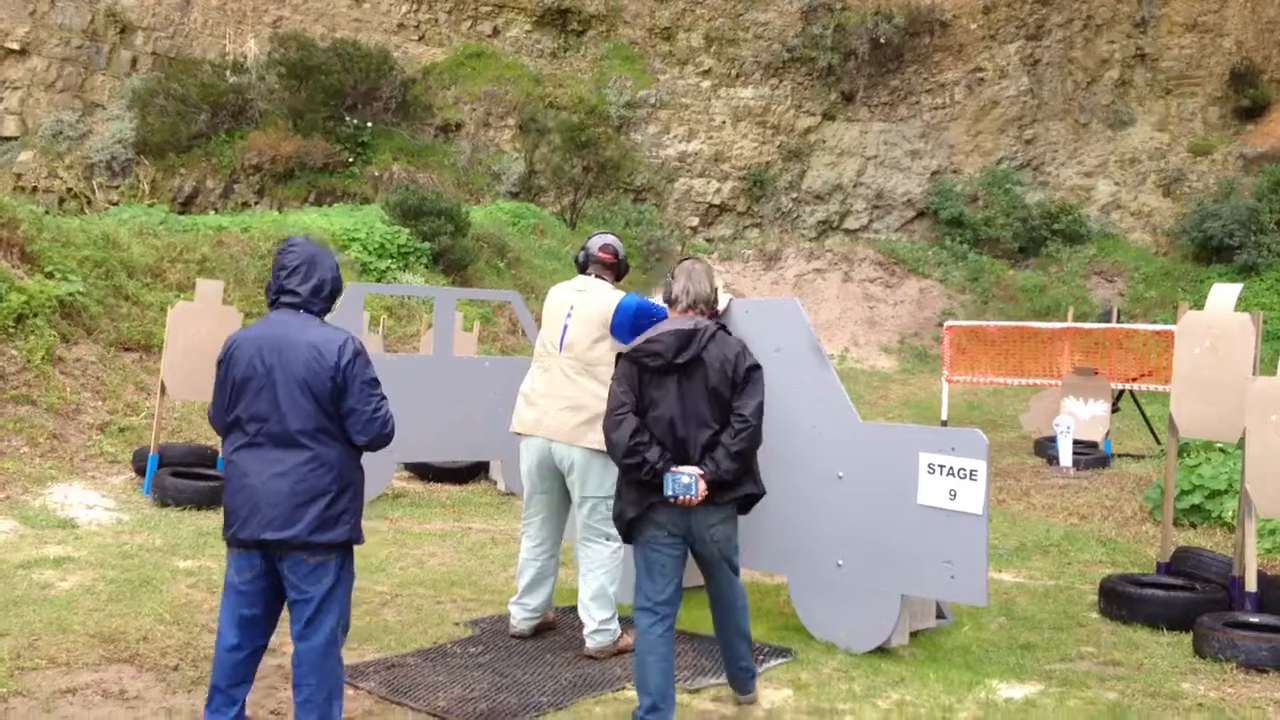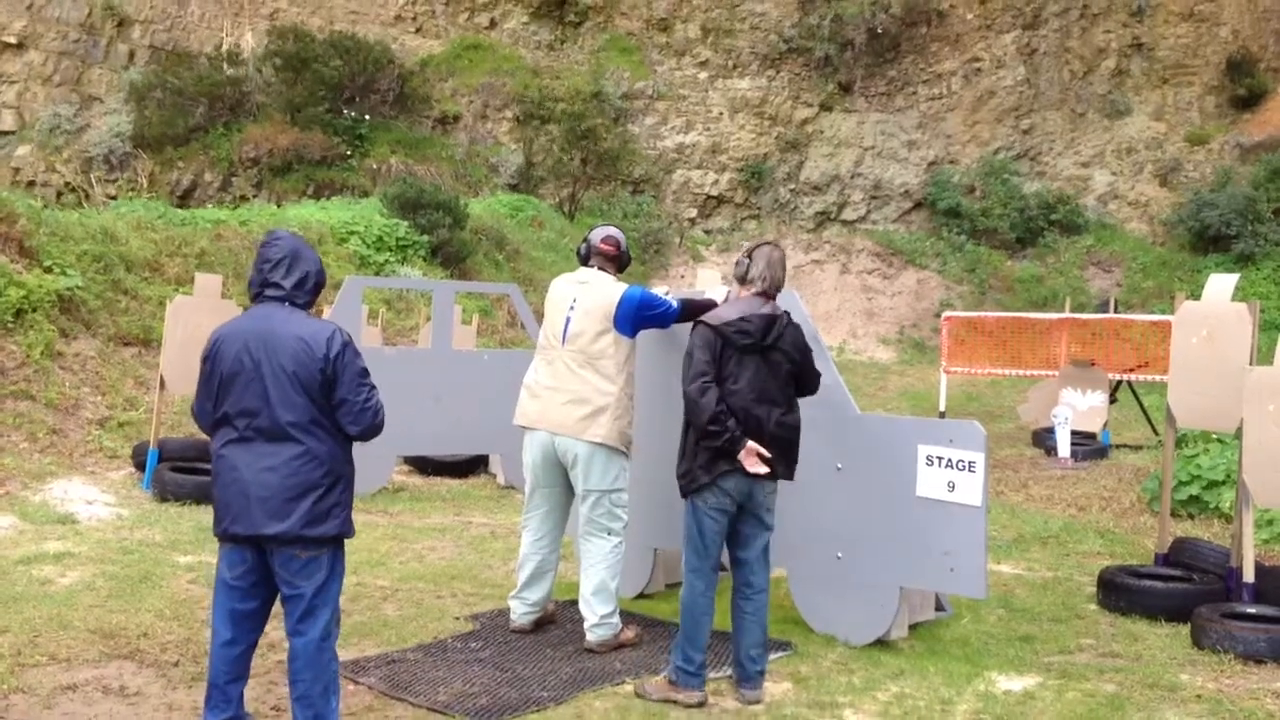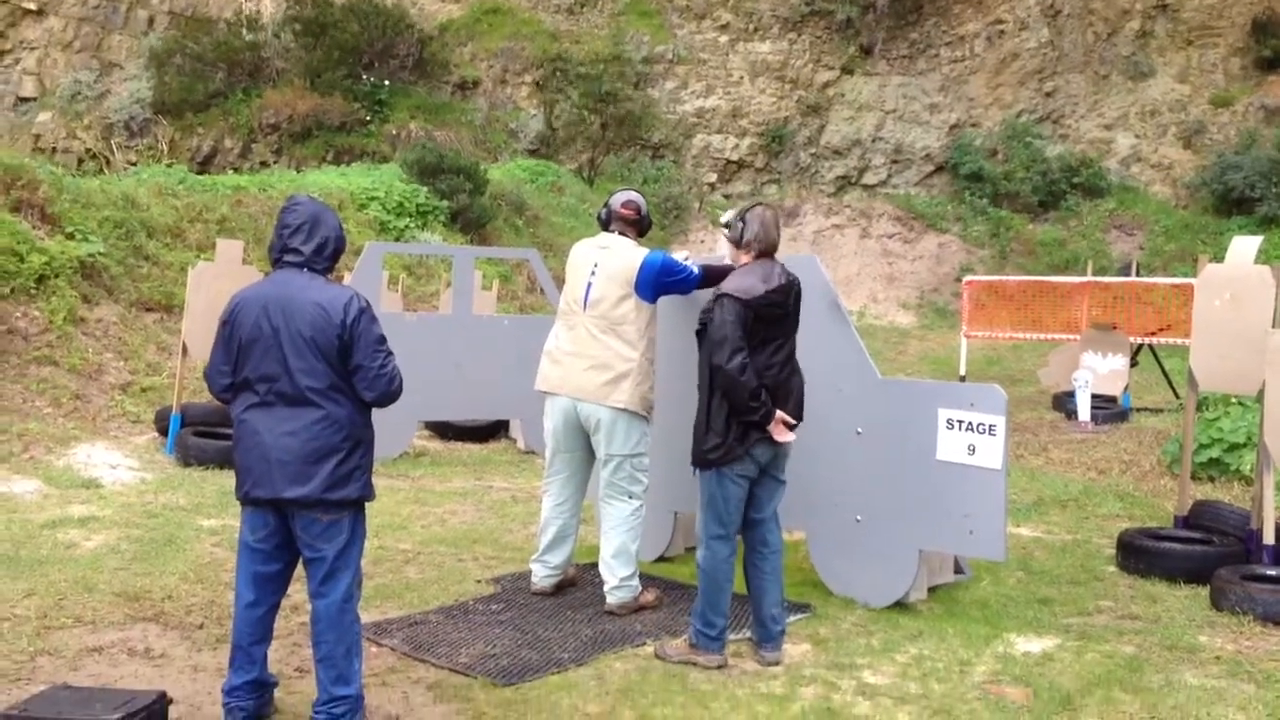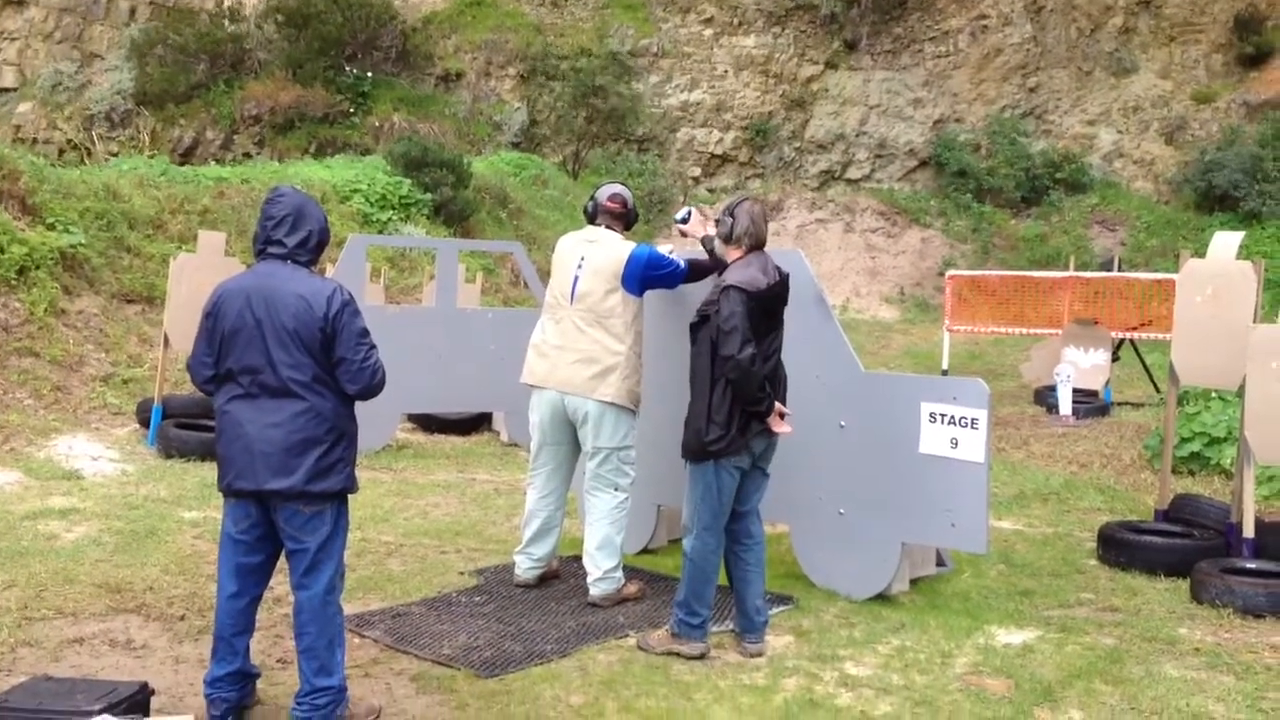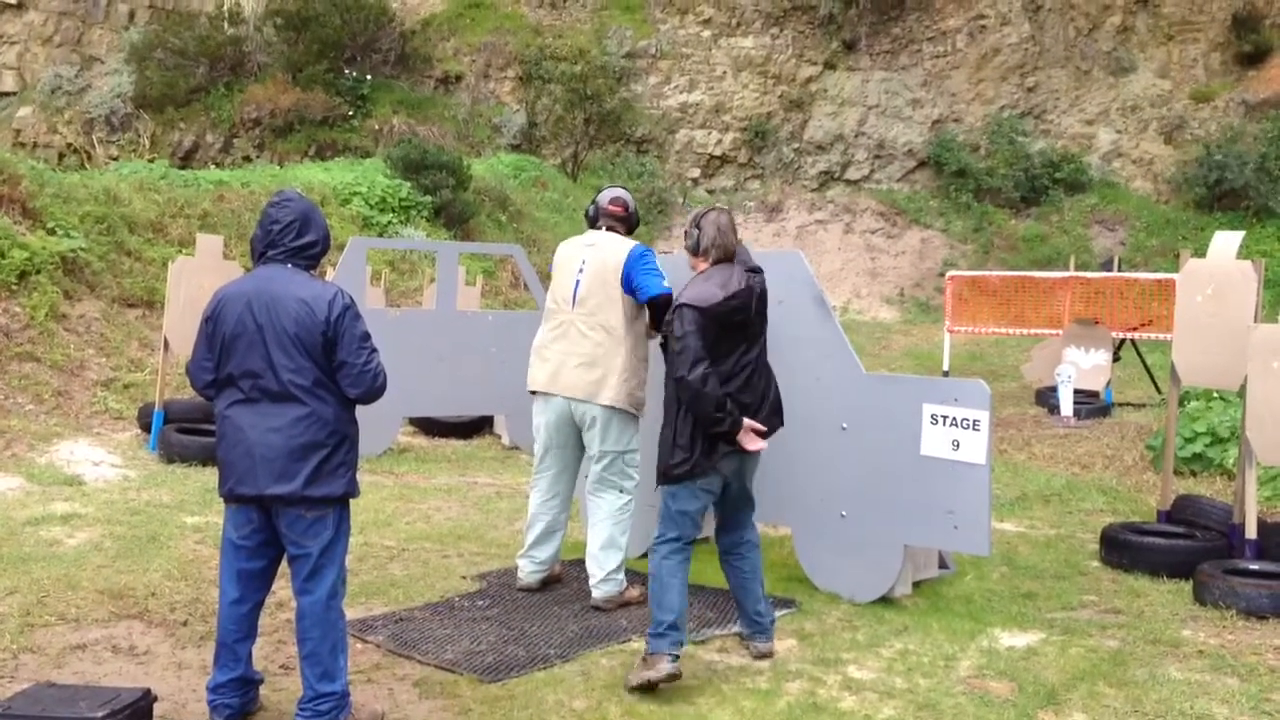
dt=1s
person 1, frame 1
left shoulder: (238, 345)
right shoulder: (339, 347)
left elbow: (221, 421)
right elbow: (375, 431)
left hip: (250, 514)
right hip: (315, 518)
left knee: (240, 630)
right knee: (317, 636)
person 1, frame 2
left shoulder: (223, 338)
right shoulder: (328, 339)
left elbow: (206, 418)
right elbow: (366, 421)
left hip: (239, 509)
right hip: (306, 511)
left knee: (233, 626)
right knee: (311, 632)
person 1, frame 3
left shoulder: (243, 303)
right shoulder: (345, 304)
left elbow: (220, 383)
right elbow: (384, 388)
right wrist: (341, 383)
left hip: (261, 473)
right hip: (327, 475)
left knee: (255, 591)
right knee: (333, 596)
person 1, frame 4
left shoulder: (226, 294)
right shoulder: (328, 297)
left elbow: (202, 373)
right elbow: (366, 381)
right wrist: (322, 377)
left hip: (243, 465)
right hip: (309, 468)
left knee: (237, 581)
right knee: (316, 587)
person 1, frame 5
left shoulder: (226, 299)
right shoulder: (330, 301)
left elbow: (202, 378)
right elbow: (367, 384)
right wrist: (325, 380)
left hip: (244, 470)
right hip: (311, 472)
left knee: (239, 587)
right knee: (318, 592)
person 2, frame 1
left shoulder: (638, 354)
right shoulder: (735, 353)
left elbow: (619, 425)
right elbow: (746, 424)
left wrist: (660, 471)
right wrist: (710, 475)
left hip: (657, 503)
right hip: (714, 501)
left knee: (654, 613)
right knee: (727, 594)
right ankle: (743, 682)
person 2, frame 2
left shoulder: (713, 326)
right shoulder: (790, 334)
left elbow: (699, 393)
right elbow: (808, 383)
left wrist: (733, 442)
left hip: (715, 469)
right hip: (763, 473)
left knee: (700, 575)
right knee: (753, 577)
left ankle: (686, 680)
right ankle: (750, 679)
person 2, frame 3
left shoulder: (732, 296)
right shoulder: (787, 286)
left elbow: (732, 367)
left wrist: (762, 414)
left hip: (734, 436)
right hip: (773, 435)
left knee: (717, 539)
right knee: (765, 534)
left ankle: (706, 642)
right ankle: (770, 640)
person 2, frame 4
left shoulder: (734, 289)
right shoulder: (768, 277)
left elbow: (738, 361)
left wrist: (763, 408)
right wrist: (703, 236)
left hip: (727, 428)
right hip: (757, 429)
left knee: (704, 530)
right knee: (745, 525)
left ankle: (688, 631)
right ankle: (752, 630)
person 2, frame 5
left shoulder: (691, 304)
right shoulder: (751, 291)
left elbow: (692, 379)
left wrist: (728, 423)
left hip: (700, 446)
right hip: (739, 442)
left knee: (670, 545)
right knee: (739, 534)
left ankle: (662, 652)
right ankle: (759, 631)
person 3, frame 1
left shoulder: (556, 296)
right shoulder: (621, 306)
left hip: (536, 427)
right hip: (586, 435)
left knee: (539, 528)
right knee: (599, 536)
left ankle: (526, 615)
right ankle: (601, 634)
person 3, frame 2
left shoulder: (558, 287)
right shoulder: (625, 298)
right elbow: (681, 310)
left wrist: (655, 302)
right wrist: (719, 304)
left hip: (540, 421)
right hip: (592, 430)
left knee: (540, 520)
right knee: (602, 530)
left ankle: (526, 609)
right ankle: (602, 628)
person 3, frame 3
left shoulder: (579, 252)
right shoulder: (646, 263)
right elbow: (702, 277)
left wrist: (670, 263)
right wrist: (740, 269)
left hip: (562, 386)
right hip: (614, 395)
left knee: (561, 484)
right knee: (622, 494)
left ankle: (547, 572)
right ankle: (623, 591)
person 3, frame 4
left shoulder: (565, 246)
right shoulder: (633, 257)
right elbow: (687, 271)
right wrist: (722, 260)
left hip: (549, 380)
right hip: (601, 388)
left knee: (546, 477)
right knee: (607, 485)
left ankle: (531, 564)
right ankle: (605, 583)
person 3, frame 5
left shoulder: (564, 250)
right shoulder: (633, 256)
right elbow: (660, 302)
right wrist: (655, 325)
left hip: (550, 384)
right hip: (608, 392)
left knee: (549, 480)
right knee: (610, 488)
left ankle: (533, 568)
right ankle: (607, 586)
